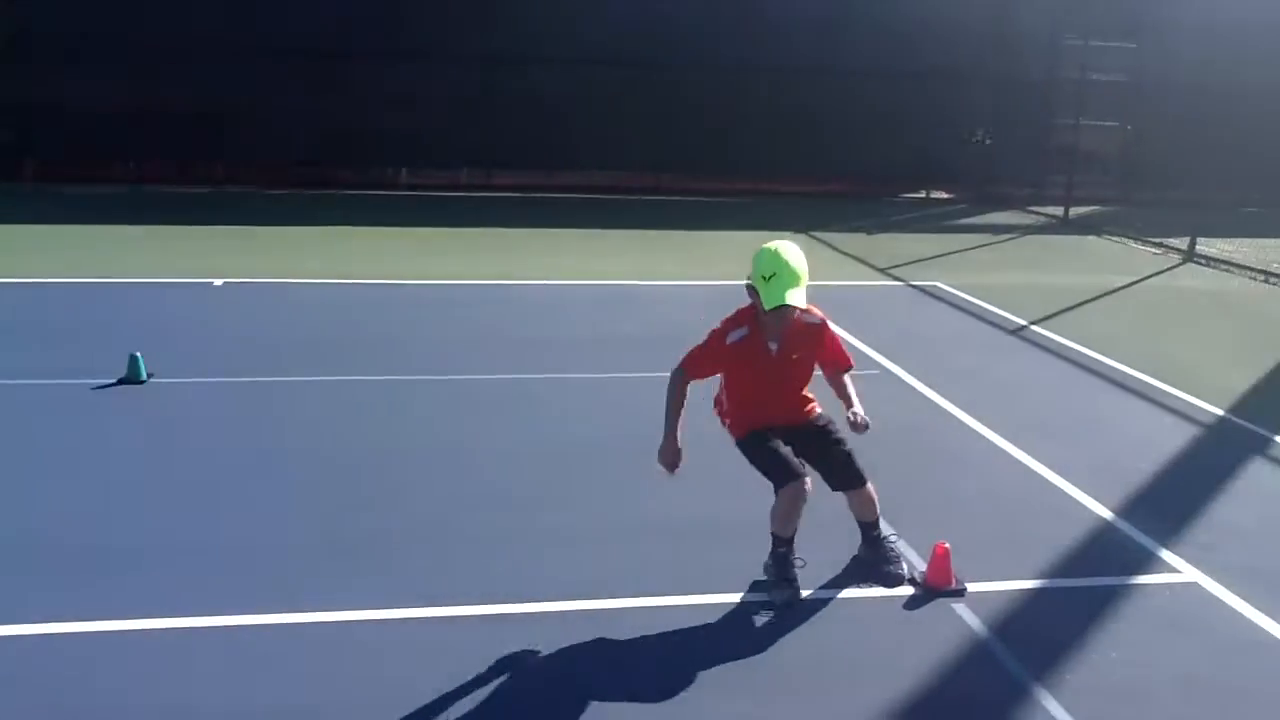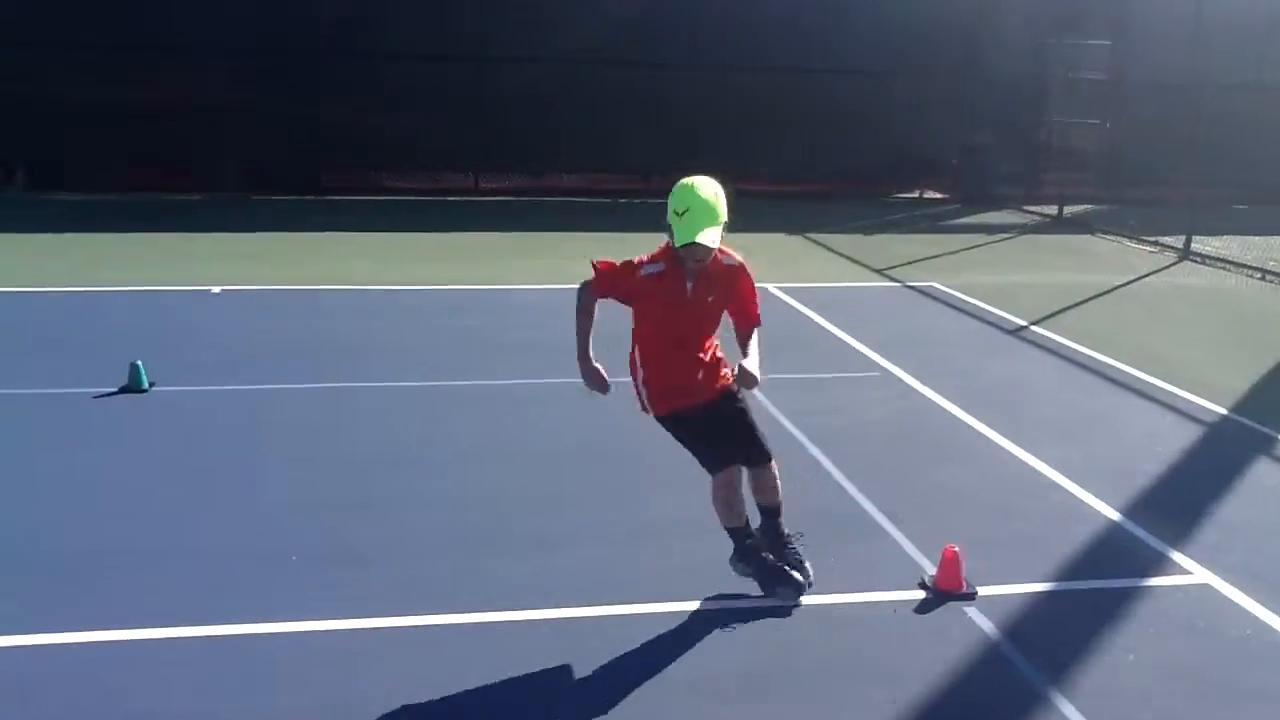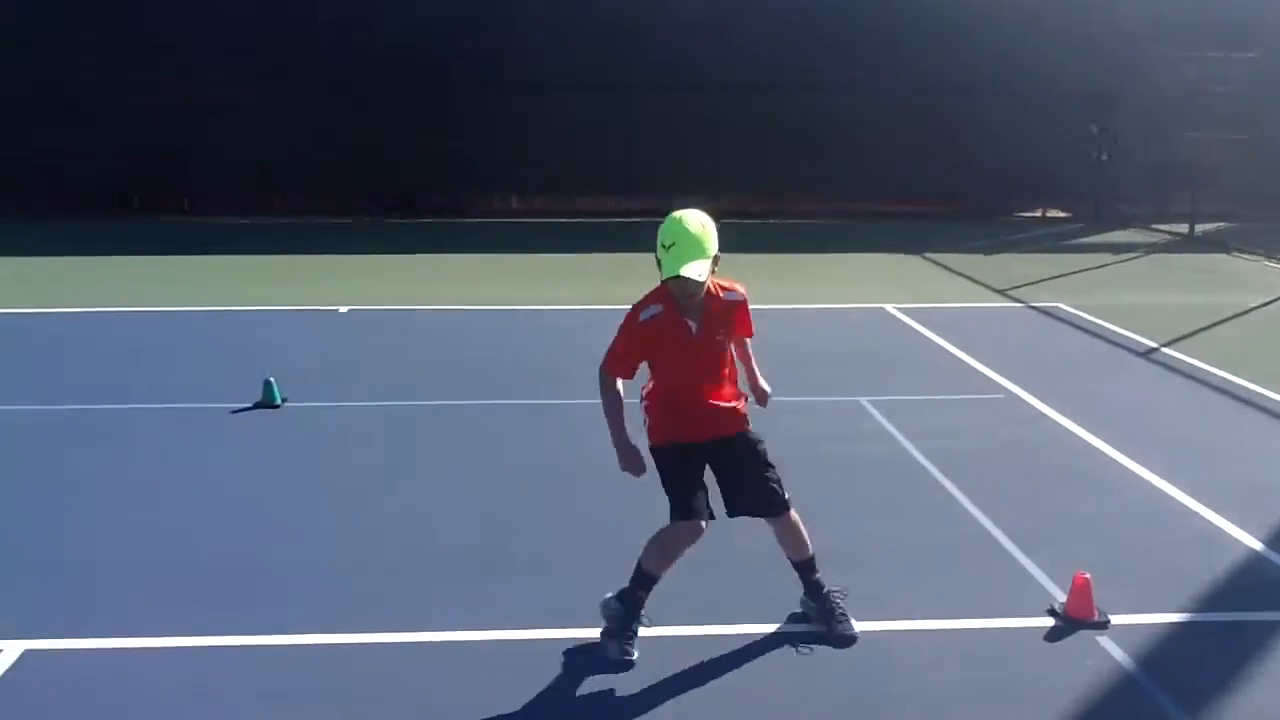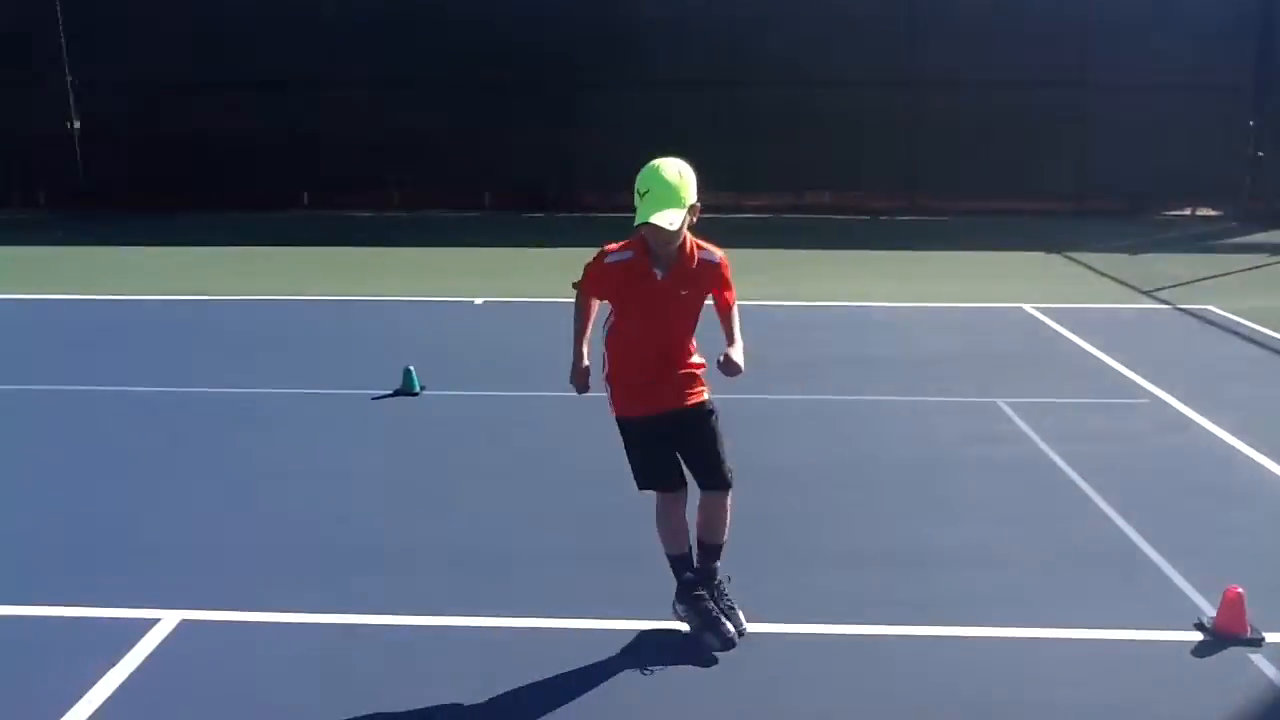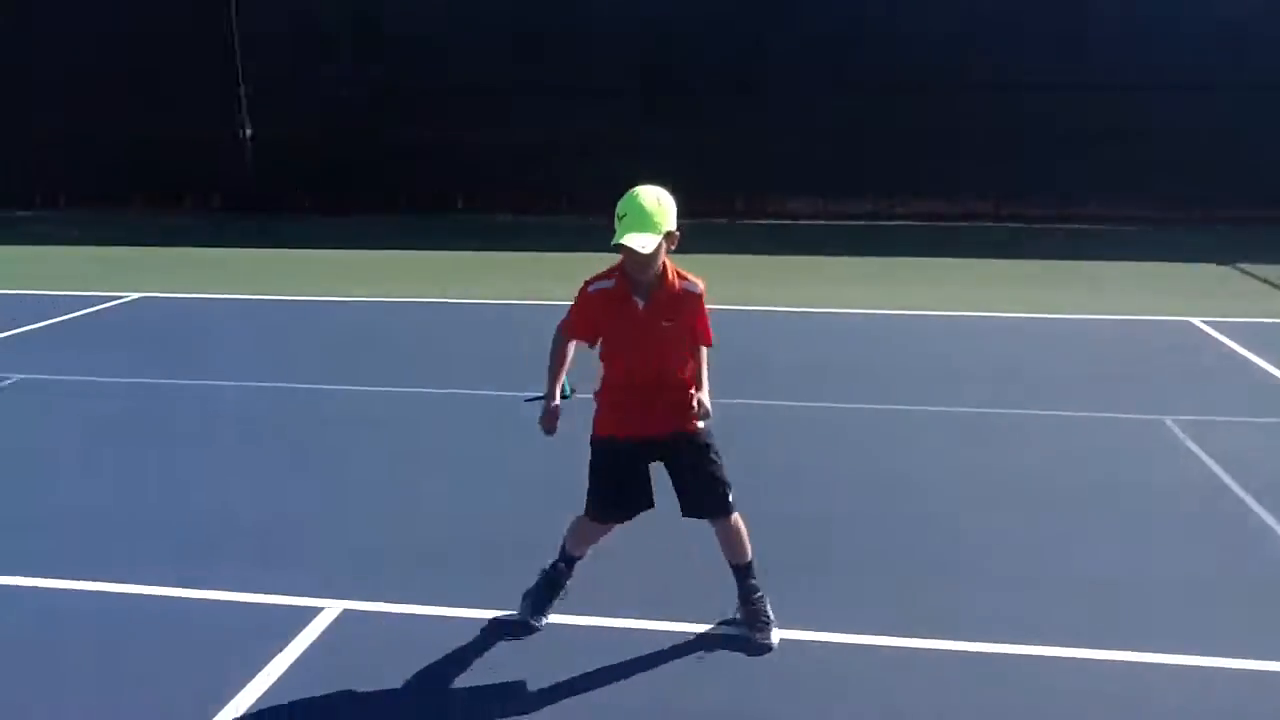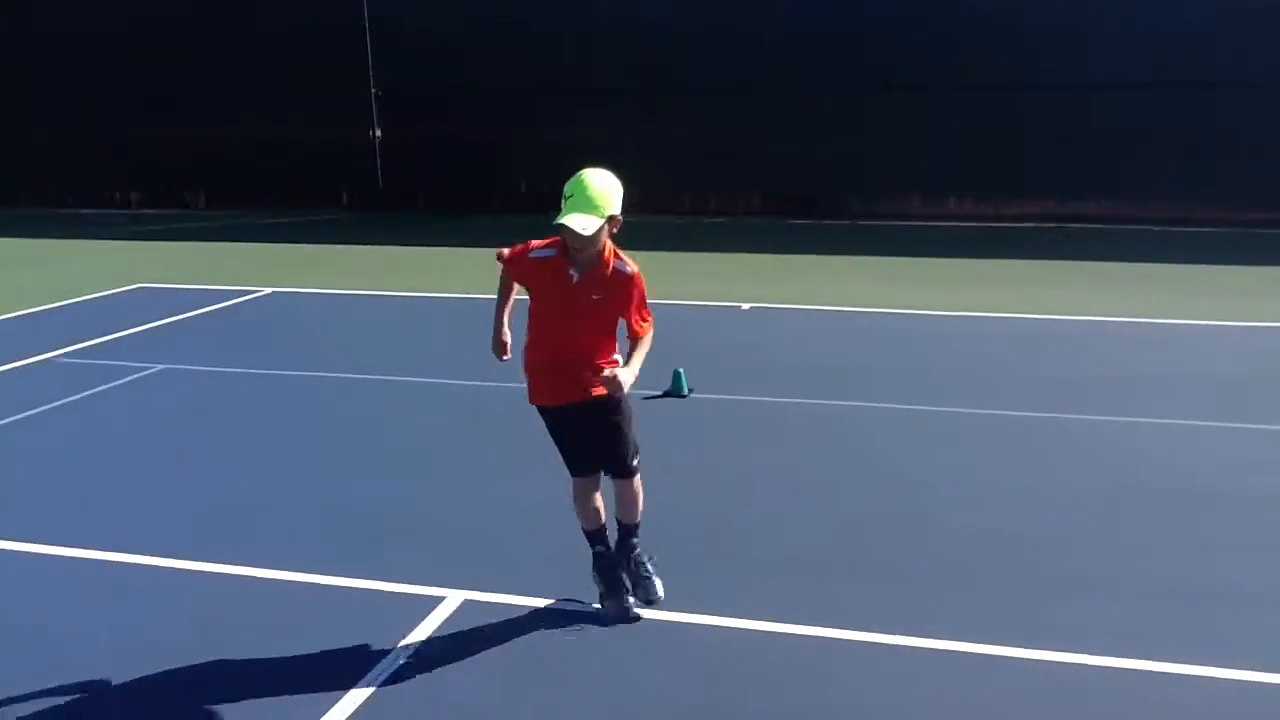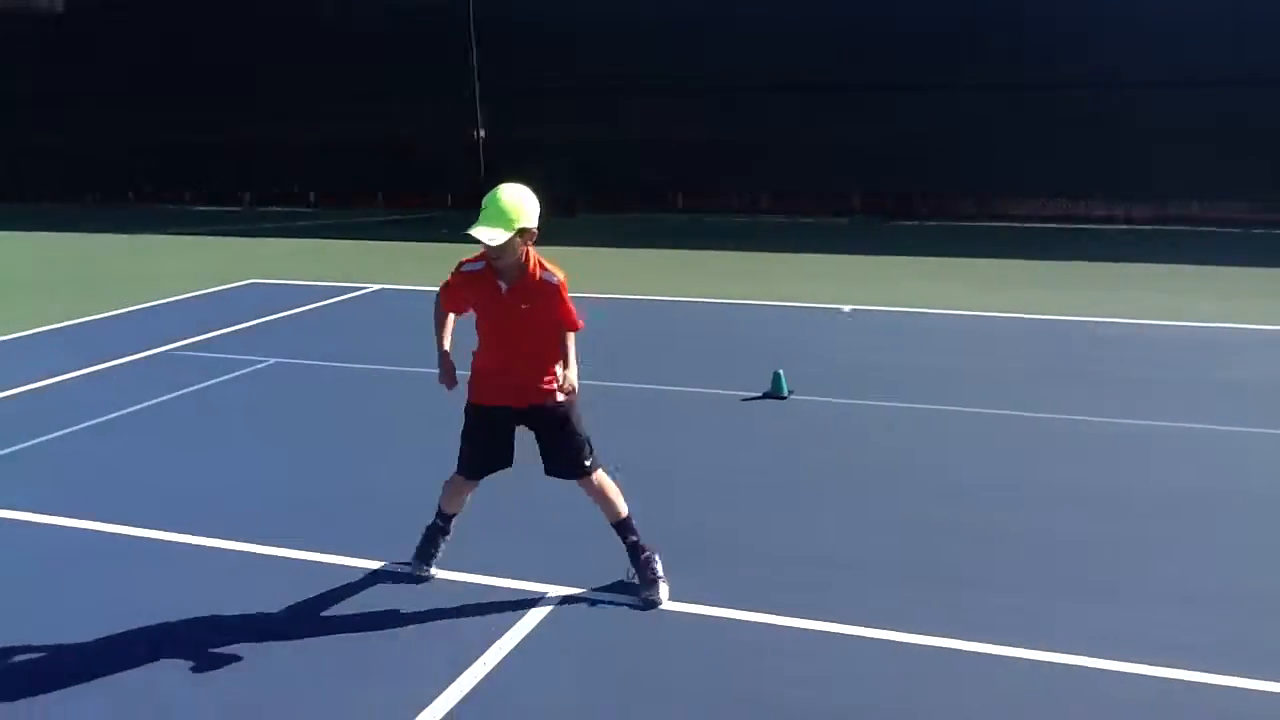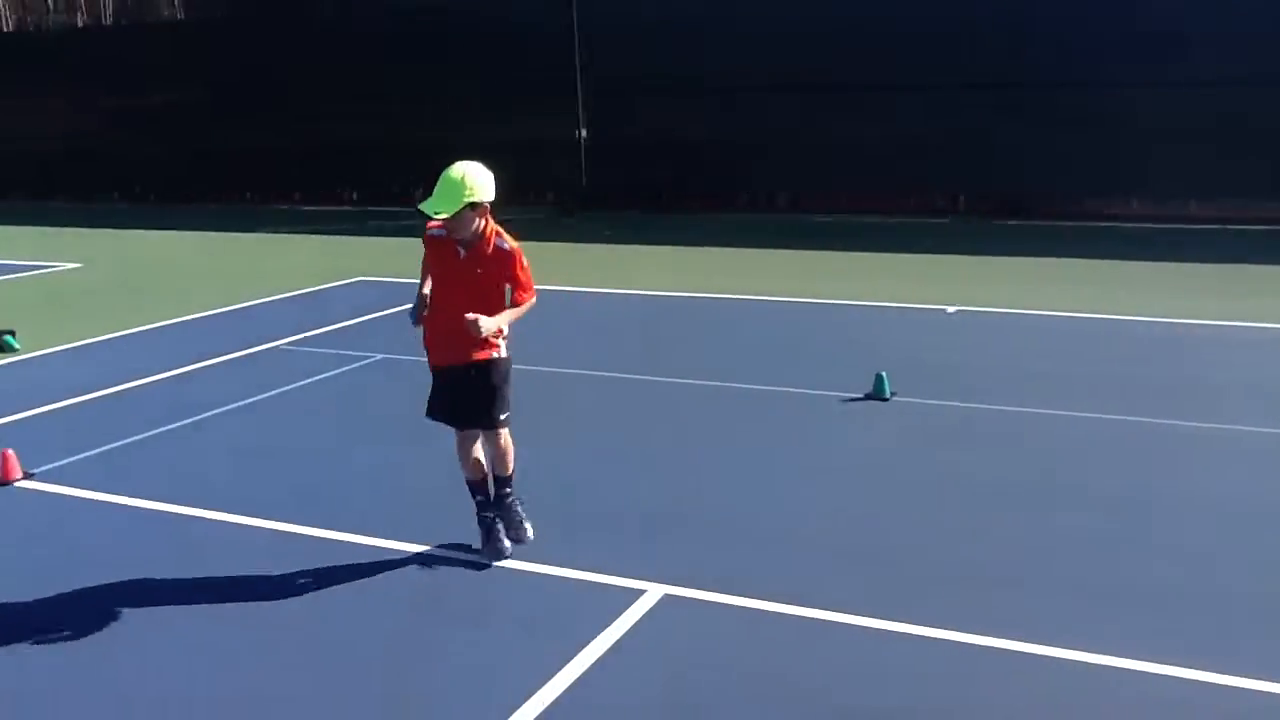
dt=0.2s
person 1, frame 1
left shoulder: (814, 323)
right shoulder: (730, 338)
left elbow: (839, 369)
right elbow: (681, 376)
left wrist: (853, 406)
right wrist: (671, 439)
left hip: (801, 412)
right hip: (752, 423)
left knee: (856, 484)
right knee: (794, 485)
left ankle: (874, 546)
right ankle: (781, 558)
person 1, frame 2
left shoulder: (732, 269)
right shoulder: (645, 274)
left elbow: (748, 323)
right elbow: (588, 290)
left wrist: (750, 361)
right wrist: (585, 358)
left hip: (715, 380)
right hip: (668, 392)
left knee: (762, 460)
right knee: (726, 471)
left ankle: (775, 537)
right ankle: (747, 550)
person 1, frame 3
left shoulder: (732, 299)
right shoulder: (646, 317)
right elbow: (610, 375)
left wrist: (754, 378)
right wrist: (622, 444)
left hip: (727, 419)
right hip: (672, 428)
left knee: (779, 510)
right knee: (688, 524)
left ankle: (816, 592)
right ankle: (627, 606)
person 1, frame 4
left shoulder: (710, 262)
right shoulder: (613, 261)
left elbow: (724, 298)
right elbow: (586, 294)
left wrist: (734, 343)
right wrist: (580, 355)
left hip: (687, 388)
right hip: (634, 396)
left knee: (717, 487)
right knee: (671, 492)
left ankle: (710, 580)
right ankle: (688, 587)
person 1, frame 5
left shoulder: (687, 293)
right shoulder: (598, 291)
right elbow: (567, 335)
left wrist: (702, 391)
right wrist: (552, 395)
left hip: (678, 418)
right hip: (618, 420)
left knee: (721, 510)
right knee: (601, 517)
left ankle: (750, 592)
right ankle: (556, 576)
person 1, frame 6
left shoulder: (624, 274)
right shoulder: (537, 258)
left elbow: (640, 329)
right elbow: (506, 264)
left wrist: (628, 369)
right wrist: (500, 325)
left hip: (602, 384)
right hip: (551, 387)
left knee: (625, 474)
right knee: (586, 479)
left ankle: (630, 552)
right ankle: (602, 556)
person 1, frame 7
left shoulder: (549, 281)
right shoulder: (469, 273)
left elbow: (568, 329)
right elbow: (444, 304)
left wrist: (571, 370)
right wrist: (443, 354)
left hip: (544, 390)
right hip: (489, 390)
left knee: (586, 472)
right knee: (466, 475)
left ankle: (637, 550)
right ankle: (438, 532)
person 1, frame 8
left shoulder: (505, 250)
right shoulder: (435, 236)
left elbow: (526, 297)
left wrist: (496, 324)
right wrist: (421, 297)
left hip: (486, 350)
right hip: (445, 351)
left knee: (496, 428)
right knee: (467, 433)
left ankle: (507, 499)
right ankle: (484, 506)
